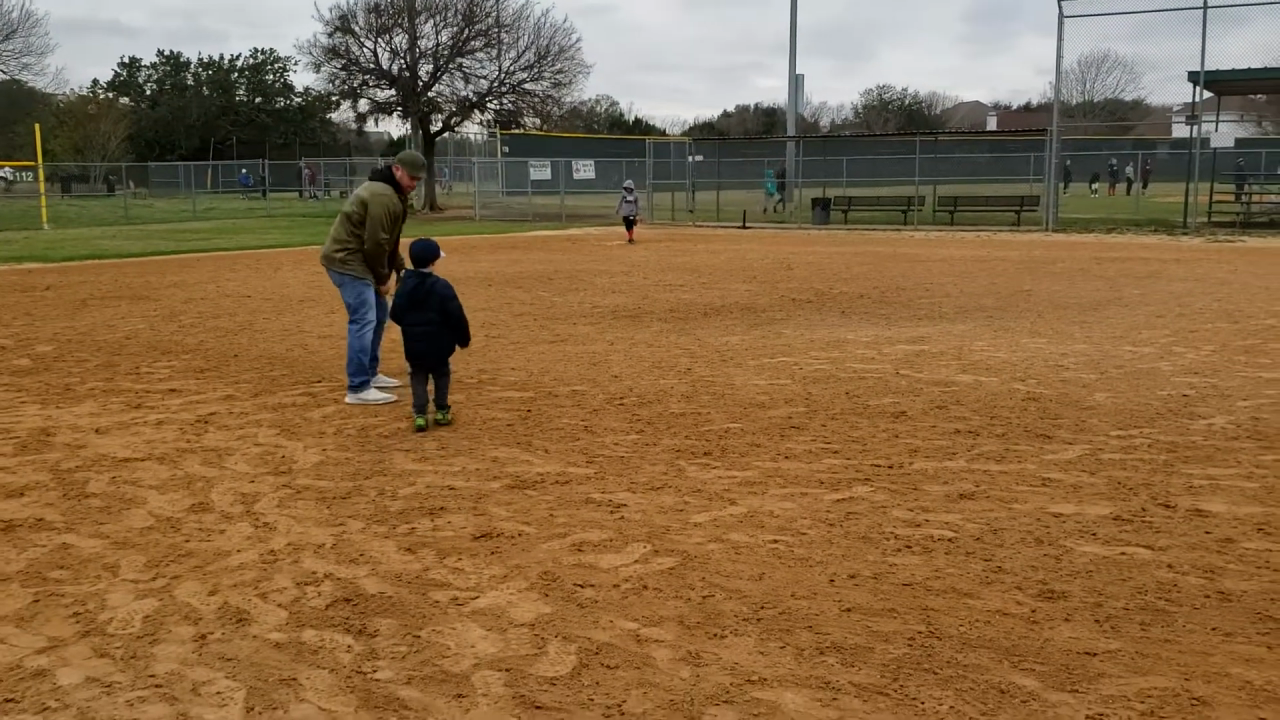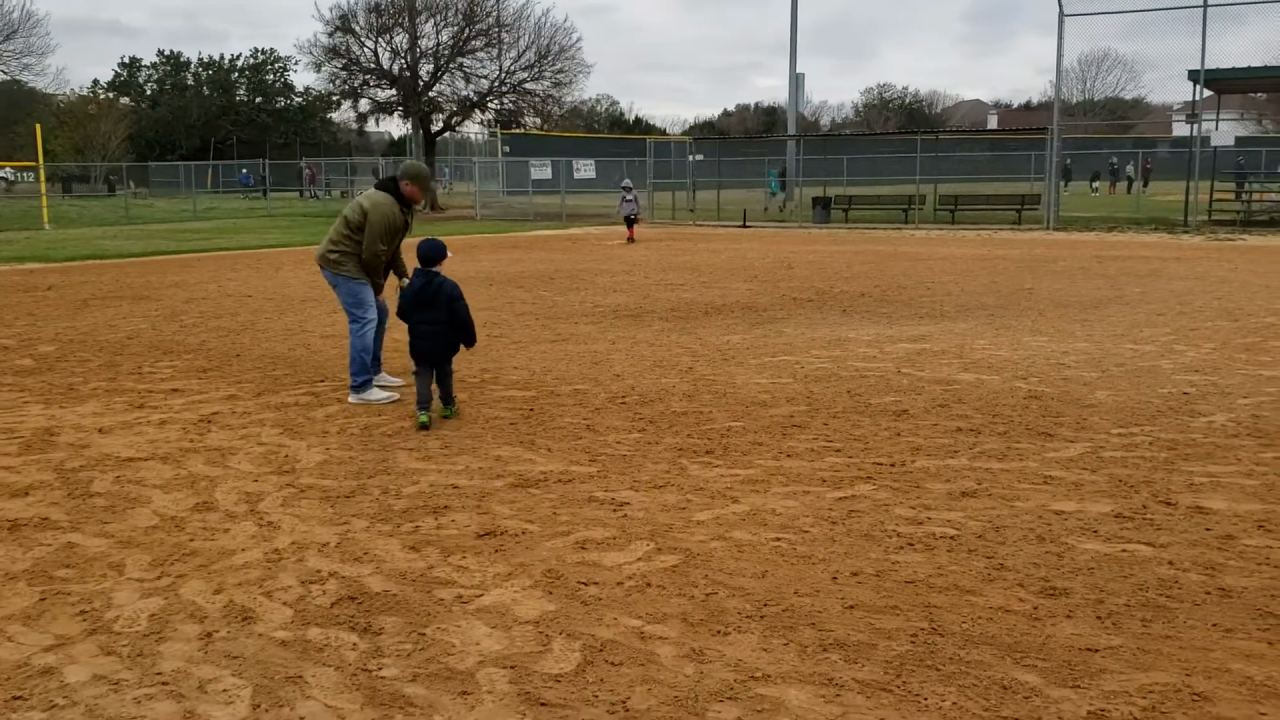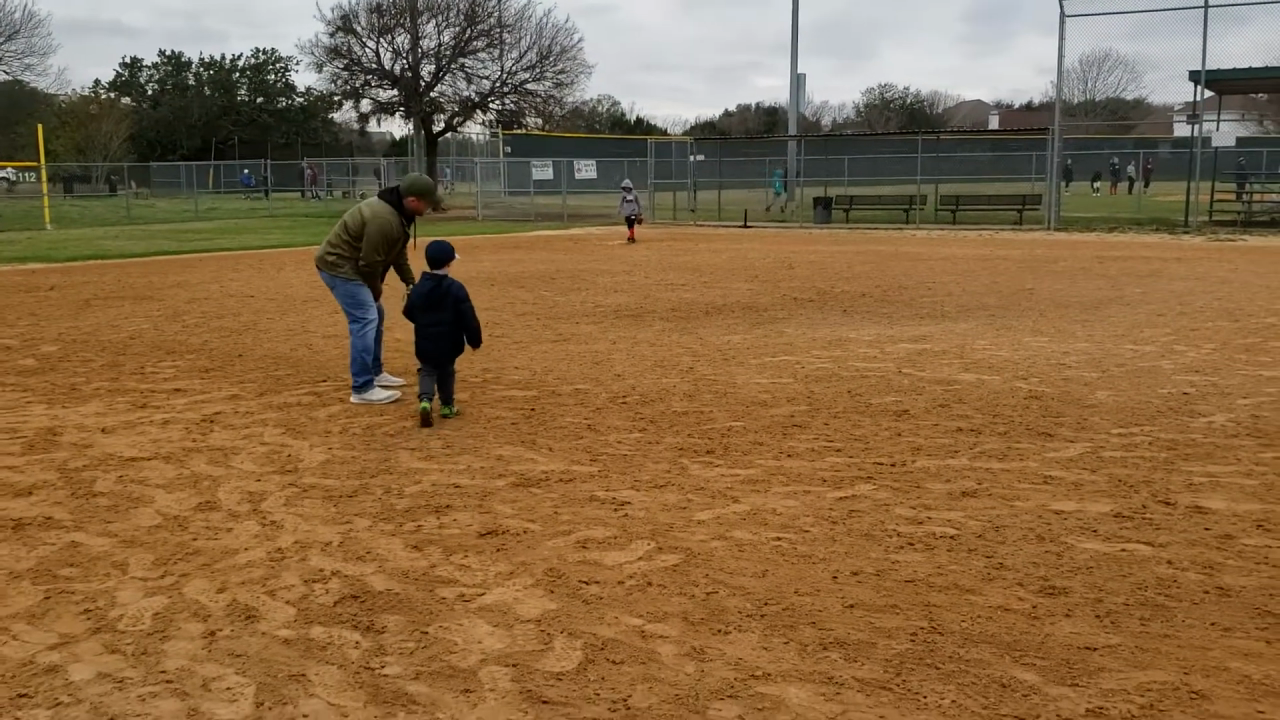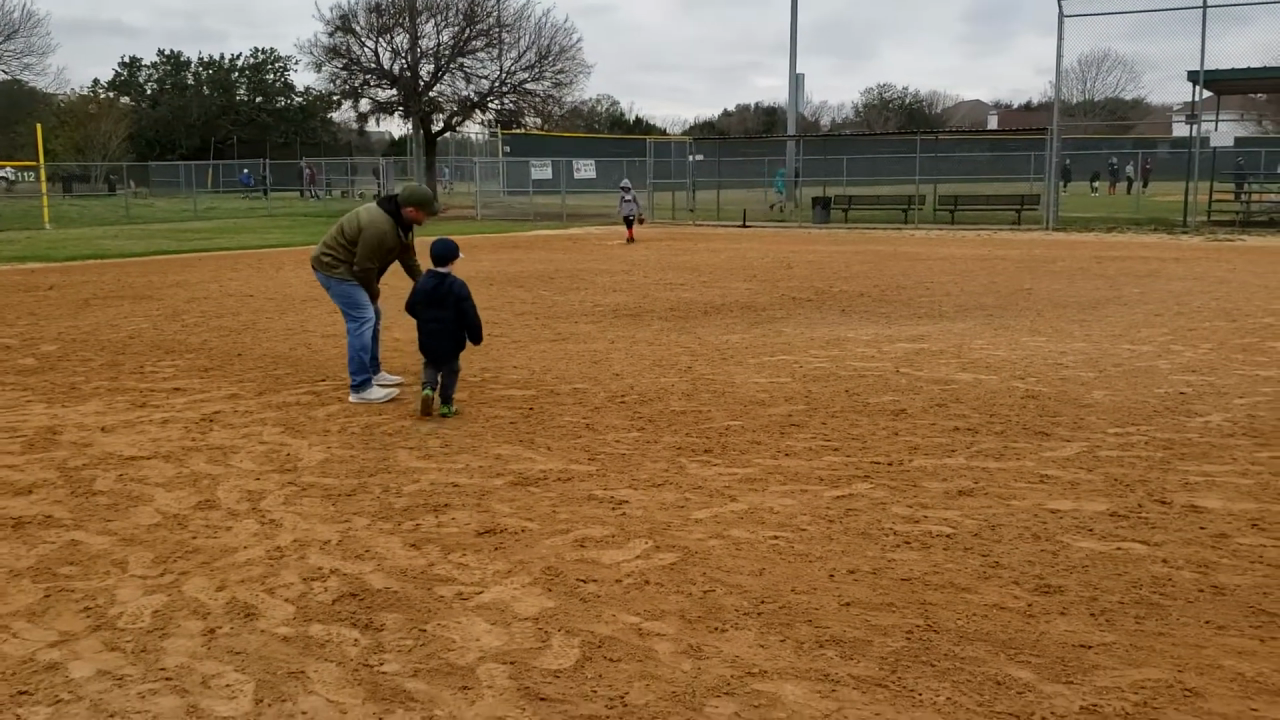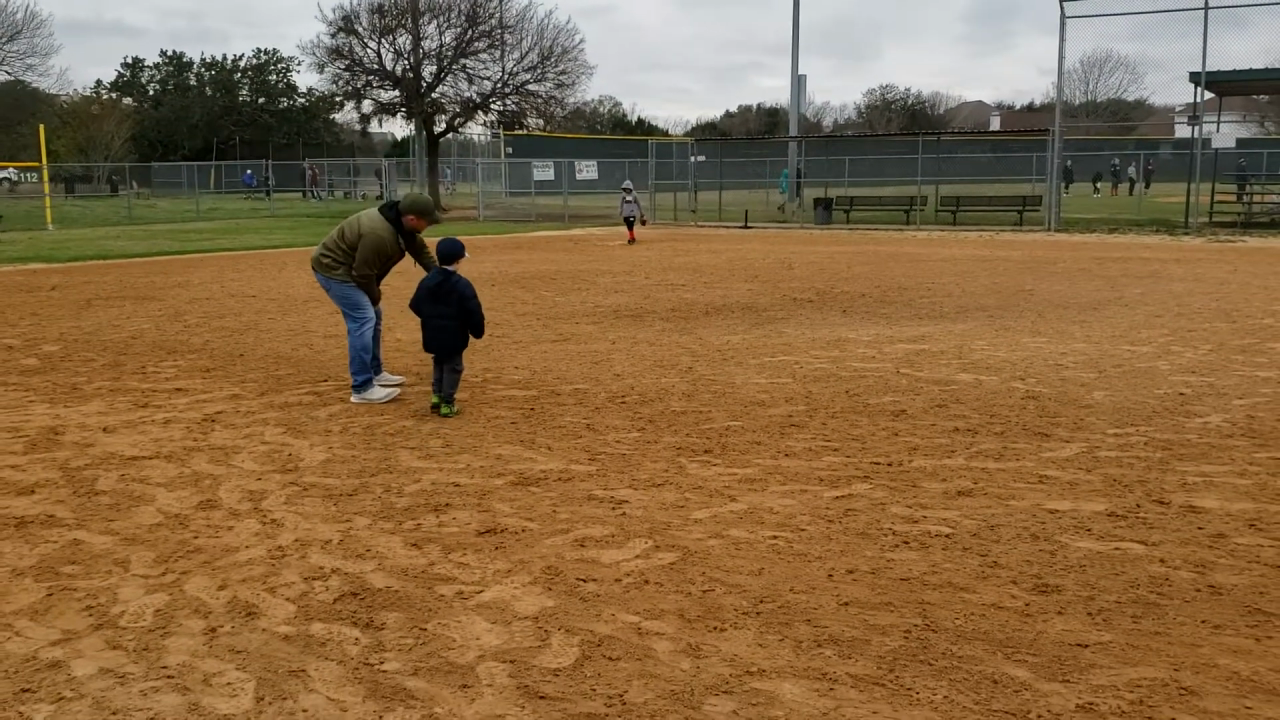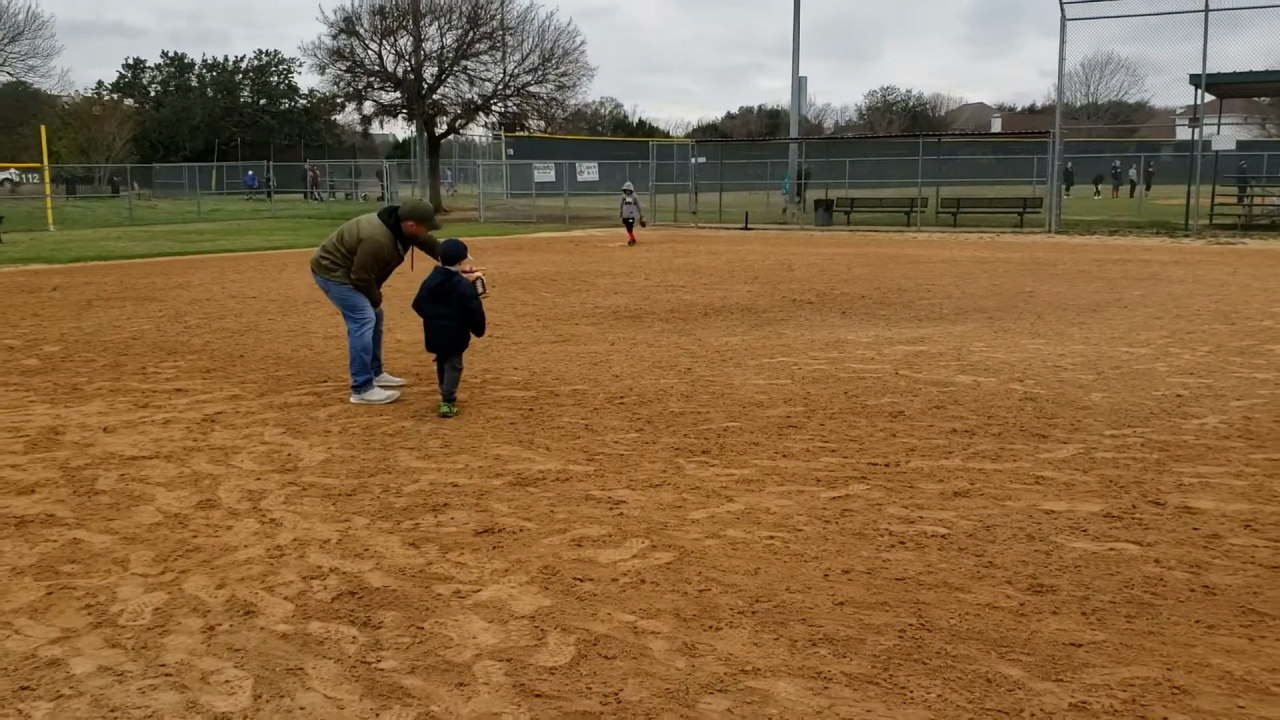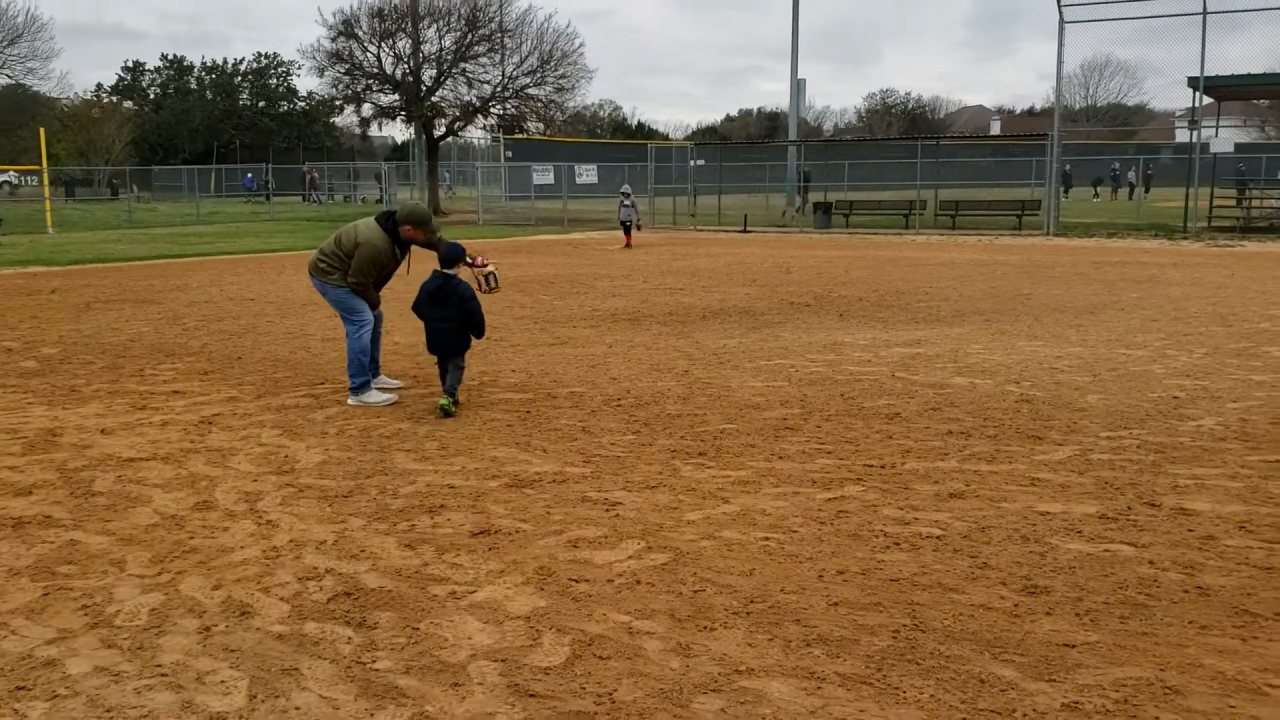
dt=0.1s
person 1, frame 1
left shoulder: (392, 193)
right shoulder: (383, 197)
left elbow: (389, 240)
right elbow: (375, 244)
left wrist: (400, 269)
right wrist: (382, 279)
left hip: (352, 261)
right hip: (348, 262)
left knee: (378, 313)
right knee: (364, 320)
left ankle: (370, 372)
right ankle: (358, 389)
person 1, frame 2
left shoulder: (396, 202)
right shoulder: (384, 206)
left elbow: (391, 247)
right elbow: (372, 253)
left wrist: (403, 276)
right wrist: (377, 287)
left hip: (352, 264)
right hip: (342, 263)
left knee: (379, 314)
right knee: (365, 319)
left ankle: (373, 372)
right ankle: (361, 389)
person 1, frame 3
left shoulder: (401, 211)
right shoulder: (383, 219)
left elbow: (399, 253)
right elbow: (370, 262)
left wrist: (410, 282)
right wrist: (376, 293)
left hip: (351, 264)
right hip: (339, 266)
left knee: (375, 315)
right knee: (365, 319)
left ankle: (374, 372)
right ankle: (362, 389)
person 1, frame 4
left shoulder: (399, 218)
right shoulder: (379, 226)
left elbow: (407, 254)
right elbow: (364, 268)
left wrist: (422, 281)
right wrist: (373, 295)
left hip: (347, 267)
right hip: (334, 267)
left knee: (371, 315)
right knee: (362, 318)
left ankle: (373, 372)
right ankle: (361, 389)
person 1, frame 5
left shoulder: (400, 224)
right shoulder: (377, 234)
left elbow: (420, 251)
right elbow: (363, 274)
right wrist: (375, 297)
left hip: (345, 269)
right hip: (333, 269)
left knee: (372, 316)
right knee: (365, 318)
left ankle: (373, 373)
right ankle: (362, 389)
person 1, frame 6
left shoulder: (404, 225)
right shoulder: (377, 239)
left elbow: (431, 244)
right elbow: (361, 277)
right wrist: (375, 300)
left hip: (348, 270)
right hip: (331, 271)
left knee: (374, 317)
right knee: (363, 319)
left ankle: (375, 373)
right ankle: (362, 390)
person 1, frame 7
left shoulder: (398, 228)
right shoulder: (376, 244)
left elbow: (435, 241)
right elbow: (358, 281)
right wrist: (374, 302)
left hip: (345, 275)
right hip: (332, 276)
left knee: (374, 318)
right knee: (362, 322)
left ankle: (372, 376)
right ankle: (360, 391)
person 2, frame 1
left shoulder: (403, 287)
right shoulder: (442, 287)
left elbow: (395, 315)
right elbow: (456, 316)
right wrist: (463, 339)
left hip: (414, 344)
right hip: (439, 343)
left knee: (418, 376)
right knee: (442, 374)
left ankle: (420, 414)
right ankle: (442, 410)
person 2, frame 2
left shoulder: (411, 286)
right shoulder: (449, 287)
left elbow: (402, 313)
right elbow: (462, 316)
right wrist: (469, 339)
left hip: (419, 342)
right hip: (444, 341)
left knee: (423, 374)
right knee: (444, 372)
left ankle: (423, 411)
right ankle: (448, 405)
person 2, frame 3
left shoulder: (419, 287)
right shoulder: (456, 288)
left elbow: (409, 313)
right elbow: (468, 318)
right wrist: (475, 340)
left hip: (425, 342)
right hip: (449, 342)
left knee: (426, 372)
right knee: (446, 371)
left ankle: (425, 402)
right ankle: (447, 405)
person 2, frame 4
left shoulder: (422, 284)
right shoulder: (458, 286)
left elbow: (411, 308)
right elbow: (470, 315)
right wrist: (476, 337)
left hip: (428, 338)
right hip: (451, 338)
left knee: (431, 365)
right knee: (450, 368)
left ankle: (428, 389)
right ankle: (446, 404)
person 2, frame 5
left shoulder: (427, 281)
right shoulder: (463, 285)
left elbow: (415, 305)
right elbow: (474, 312)
right wrist: (477, 331)
left hip: (432, 335)
right hip: (454, 336)
left knee: (439, 363)
right knee: (453, 367)
left ankle: (437, 396)
right ankle: (447, 403)
person 2, frame 6
left shoulder: (429, 281)
right shoulder: (464, 285)
left elbow: (418, 305)
right elbow: (475, 312)
right wrist: (478, 329)
left hip: (434, 335)
right hip: (455, 335)
left knee: (442, 362)
right knee: (453, 366)
left ankle: (445, 397)
right ankle: (448, 402)
person 2, frame 7
left shoulder: (428, 284)
right shoulder: (463, 288)
left elbow: (418, 308)
right elbow: (474, 314)
right wrist: (478, 332)
left hip: (435, 337)
right hip: (456, 337)
left knee: (443, 365)
right knee: (456, 367)
left ankle: (449, 397)
right ankle: (447, 398)
